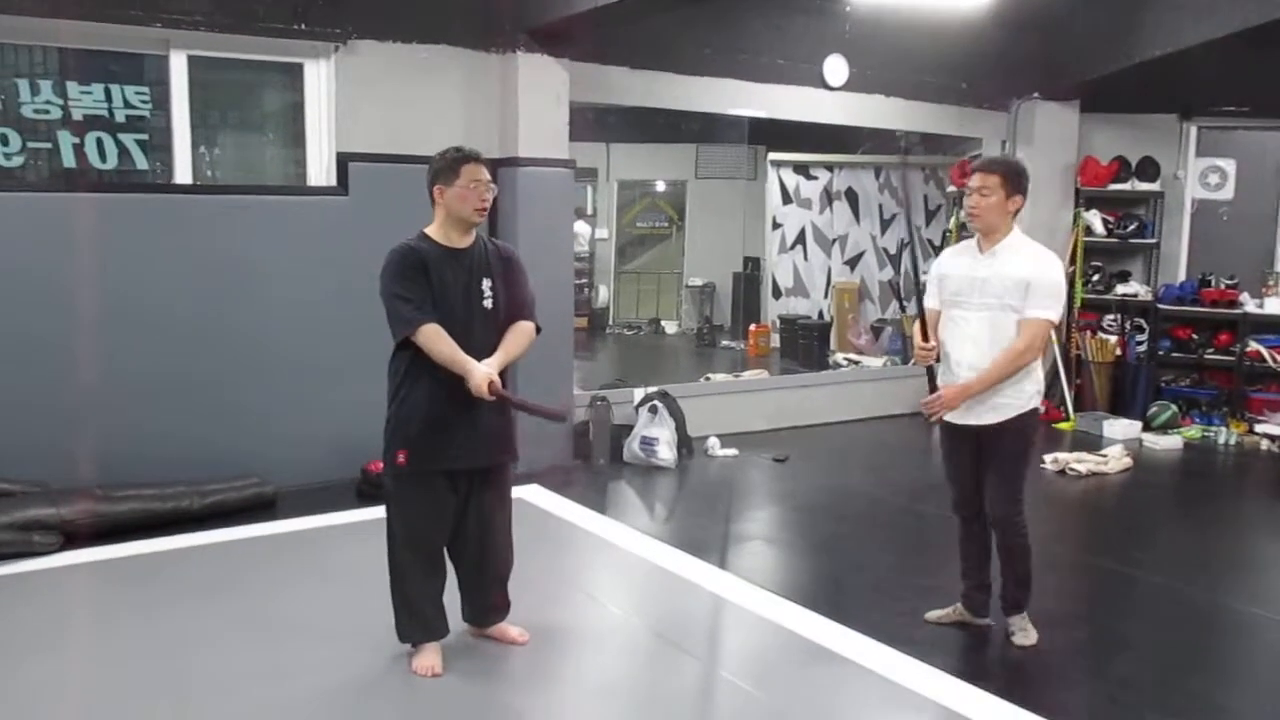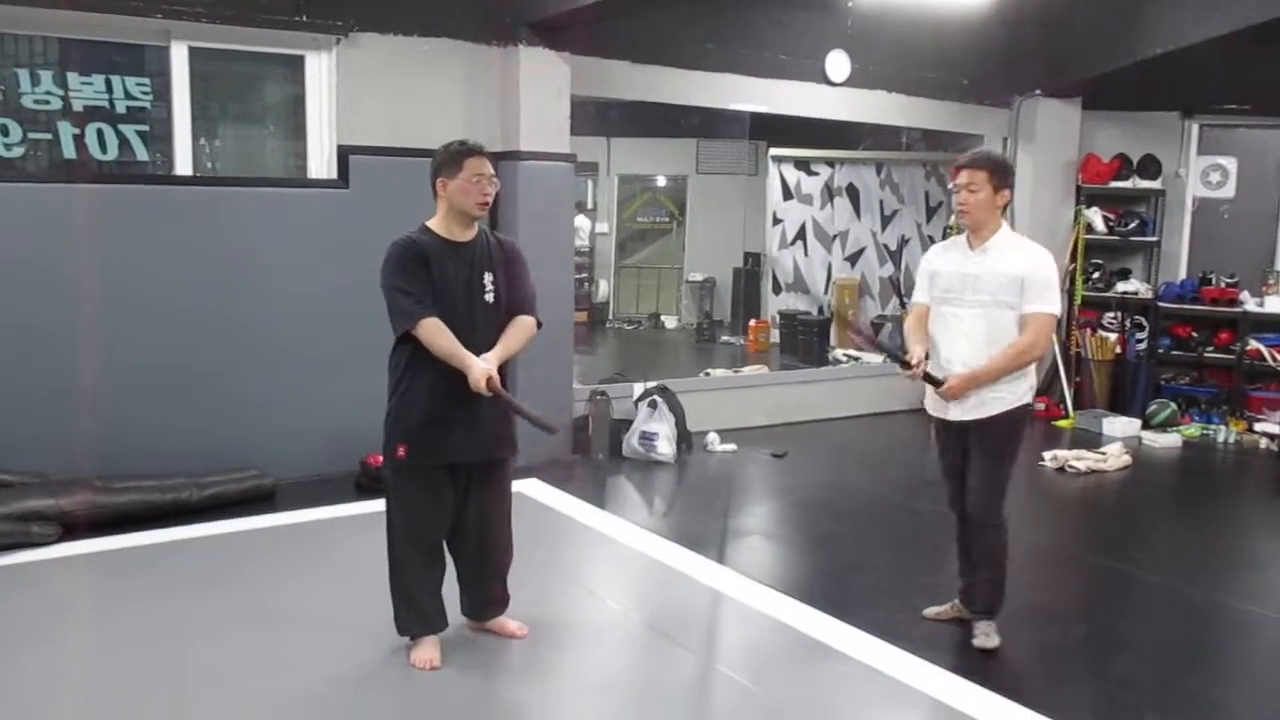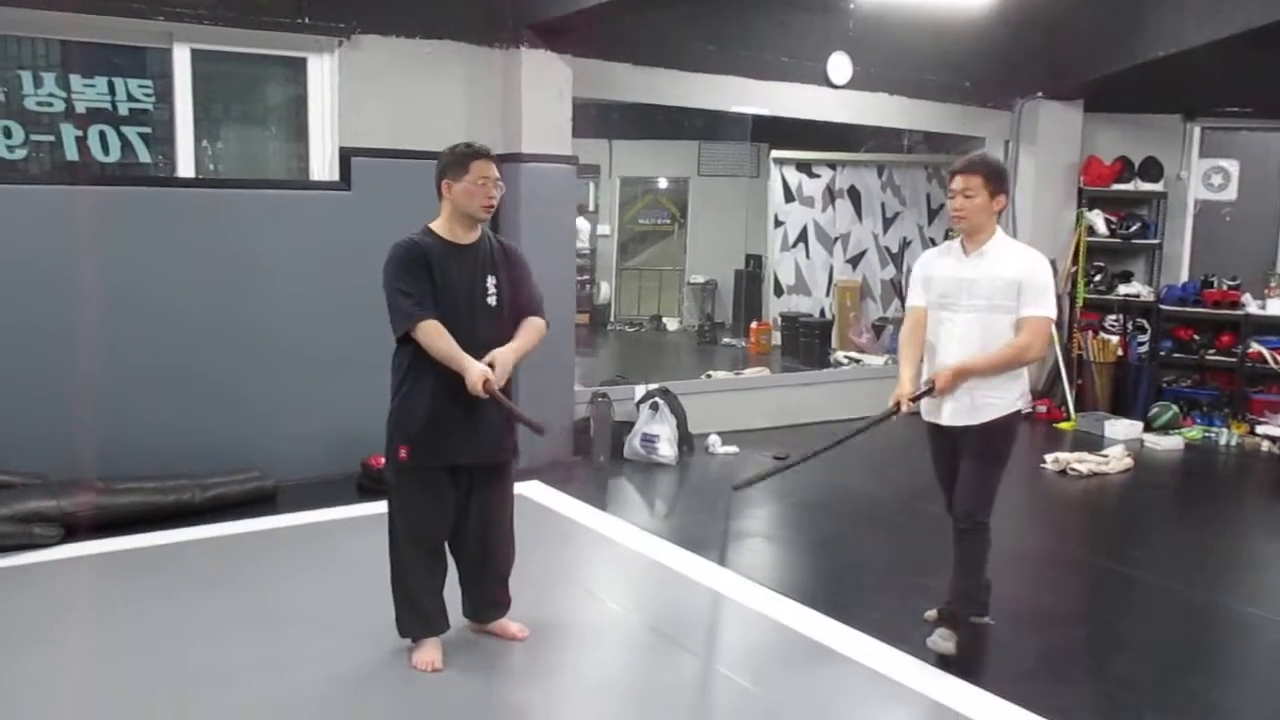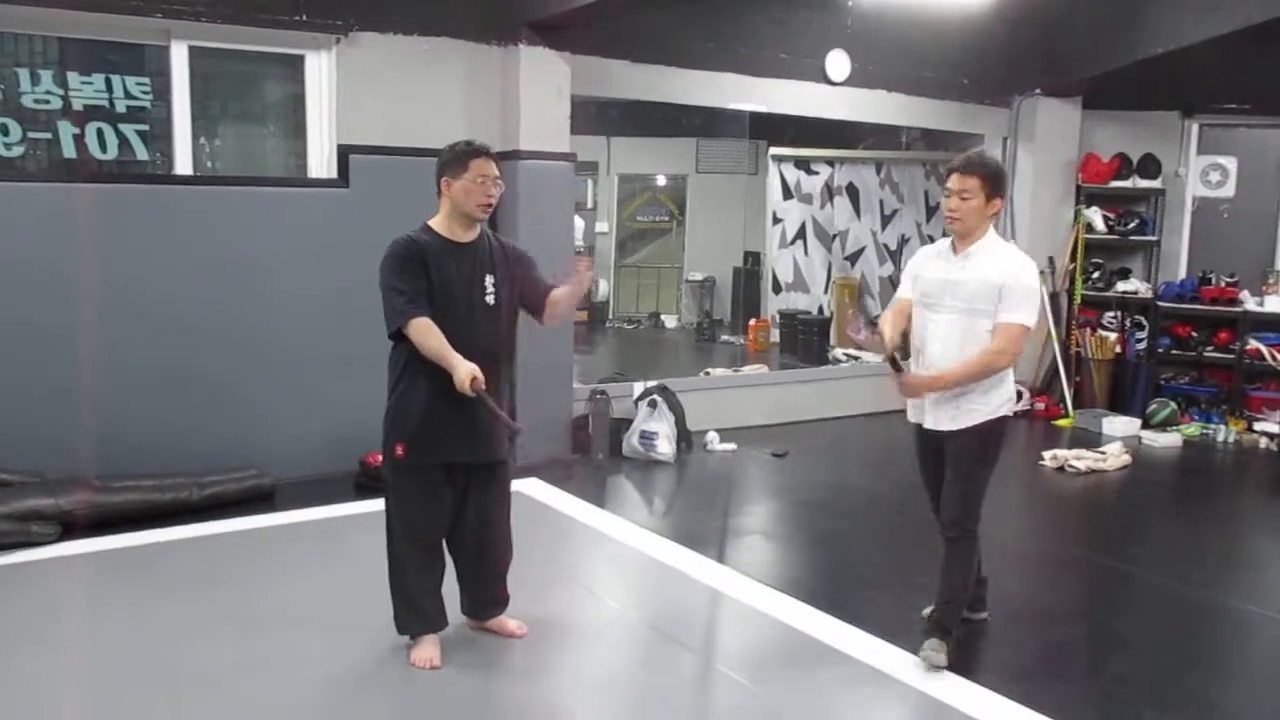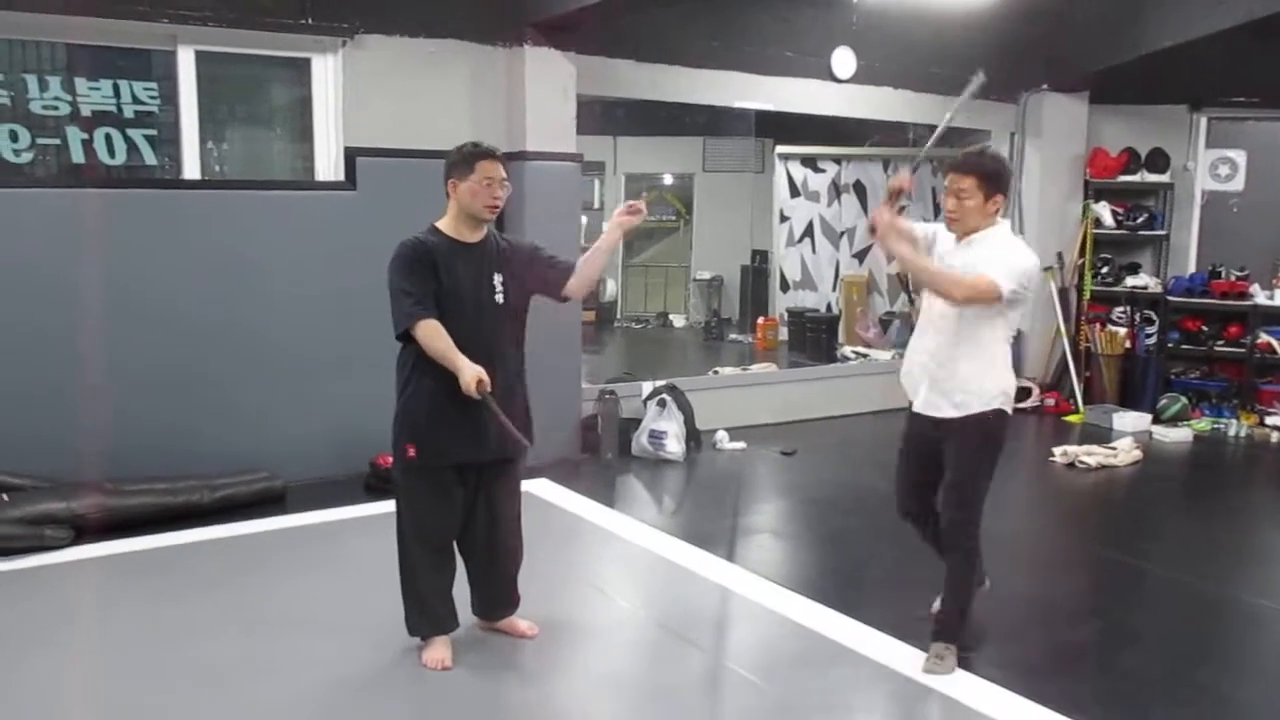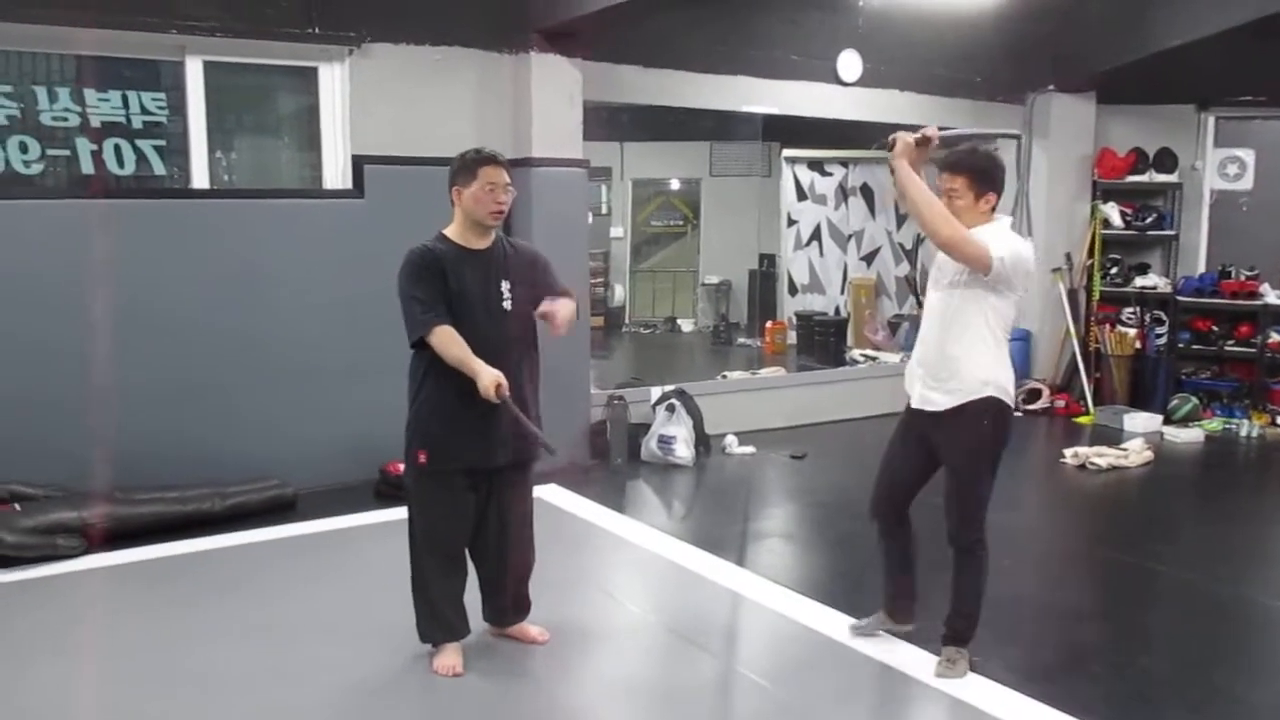
dt=0.2s
person 1, frame 1
left shoulder: (503, 259)
right shoulder: (407, 260)
left elbow: (525, 323)
right elbow: (422, 329)
left wrist: (494, 363)
right wrist: (469, 367)
left hip: (487, 418)
right hip: (422, 421)
left knee: (489, 528)
right knee: (419, 534)
left ankle: (487, 615)
right ankle: (425, 635)
person 1, frame 2
left shoulder: (505, 253)
right shoulder: (408, 253)
left elbow: (526, 318)
right elbow: (422, 322)
left wrist: (494, 358)
right wrist: (469, 363)
left hip: (487, 413)
right hip: (423, 414)
left knee: (488, 522)
right knee: (419, 528)
left ankle: (486, 609)
right ankle: (423, 629)
person 1, frame 3
left shoulder: (507, 256)
right shoulder: (410, 255)
left elbow: (535, 319)
right elbow: (421, 324)
left wrist: (510, 353)
right wrist: (466, 365)
left hip: (489, 416)
right hip: (425, 417)
left knee: (490, 525)
right knee: (420, 530)
left ankle: (487, 611)
right ankle: (425, 630)
person 1, frame 4
left shoulder: (505, 255)
right shoulder: (407, 252)
left elbow: (549, 305)
right elbow: (413, 321)
left wrist: (575, 287)
right wrist: (455, 363)
left hip: (487, 414)
right hip: (421, 416)
left knee: (487, 523)
right knee: (417, 527)
left ankle: (486, 608)
right ankle: (423, 628)
person 1, frame 5
left shoulder: (515, 254)
right shoulder: (416, 253)
left elbow: (573, 285)
right elbow: (420, 322)
left wrist: (612, 234)
right wrist: (461, 365)
left hip: (500, 416)
right hip: (431, 419)
left knee: (498, 523)
right knee: (428, 528)
left ankle: (496, 609)
right ankle: (434, 629)
person 1, frame 6
left shoulder: (523, 259)
right shoulder: (424, 260)
left elbow: (559, 300)
right elbow: (435, 327)
left wrist: (564, 307)
right wrist: (479, 369)
left hip: (509, 420)
right hip: (443, 423)
left knee: (509, 529)
right knee: (440, 534)
left ankle: (509, 614)
right ankle: (446, 634)
person 2, frame 1
left shoulder: (1040, 265)
right shoulder: (949, 261)
left elbow: (1028, 347)
right elbow: (932, 322)
left wrist: (965, 390)
right wrist: (926, 345)
left hip: (1009, 412)
right hip: (955, 412)
left knee: (1005, 514)
right knee: (967, 510)
left ankle: (1017, 610)
right ankle: (974, 603)
person 2, frame 2
left shoulder: (1031, 260)
right shoulder: (937, 256)
left elbow: (1035, 343)
right elbow: (918, 318)
left wrist: (971, 380)
right wrist: (918, 350)
left hip: (1000, 408)
right hip: (947, 406)
left knee: (985, 509)
right knee: (962, 508)
left ankle: (989, 614)
right ankle: (971, 598)
person 2, frame 3
left shoulder: (1027, 265)
right shoulder: (931, 262)
left elbow: (1033, 345)
right elbow: (914, 327)
left wrist: (961, 370)
right wrist: (908, 378)
left hip: (992, 413)
right hip: (941, 411)
left knee: (971, 516)
right knee: (960, 514)
left ankle: (953, 622)
right ankle: (975, 603)
person 2, frame 4
left shoulder: (1015, 269)
right shoulder: (925, 259)
left elbow: (1003, 353)
right elbow: (898, 313)
left wrist: (934, 380)
right wrist: (886, 339)
left hip: (978, 417)
right hip: (927, 413)
left knee: (958, 522)
right knee: (948, 518)
left ankle: (941, 633)
right ankle: (972, 600)
person 2, frame 5
left shoulder: (1016, 258)
right shoulder: (939, 238)
left elbow: (961, 291)
right elbow: (886, 230)
left wrist: (899, 249)
right wrist: (890, 204)
left hip: (977, 411)
right hip: (925, 404)
left knee: (959, 524)
right knee: (912, 506)
left ankle: (946, 637)
right ankle: (969, 577)
person 2, frame 6
left shoulder: (1011, 250)
right shoulder: (946, 231)
left elbow: (950, 237)
right elbow: (910, 203)
left wrist: (903, 170)
right wrist: (909, 160)
left hip: (976, 405)
right hip: (925, 400)
left knee: (964, 530)
right knee: (886, 502)
left ankle: (957, 642)
right ankle: (898, 608)
